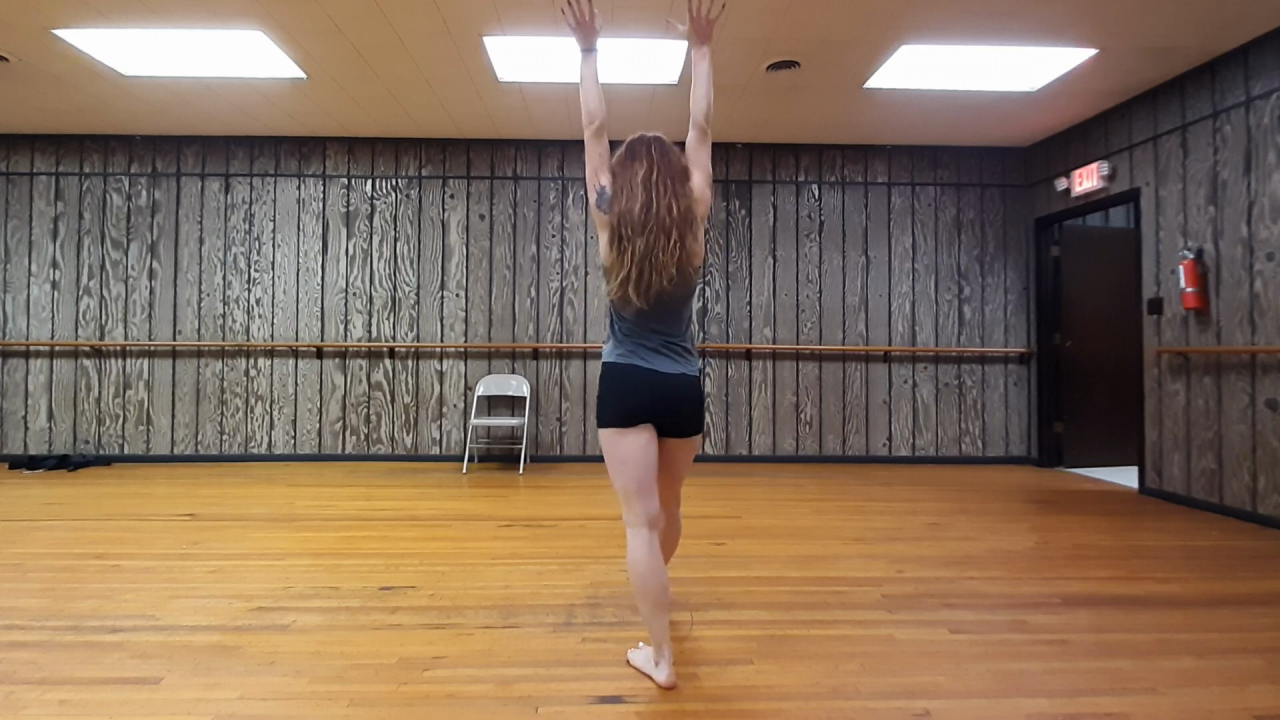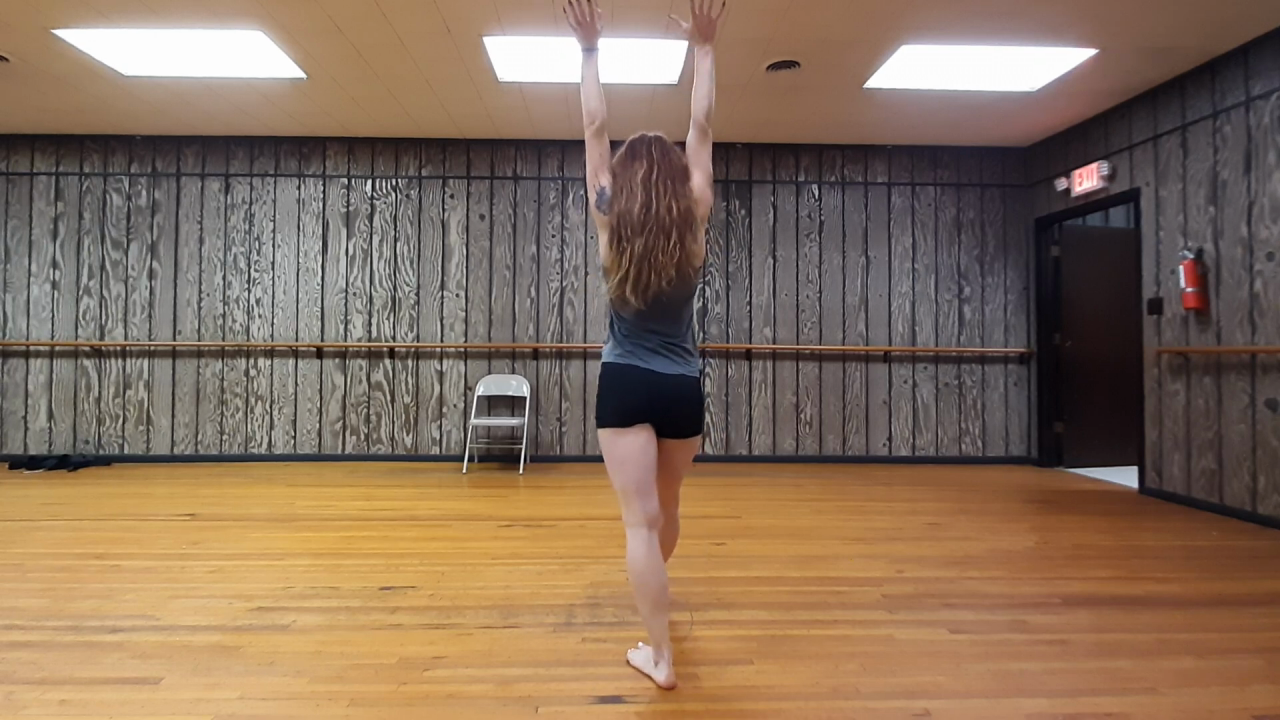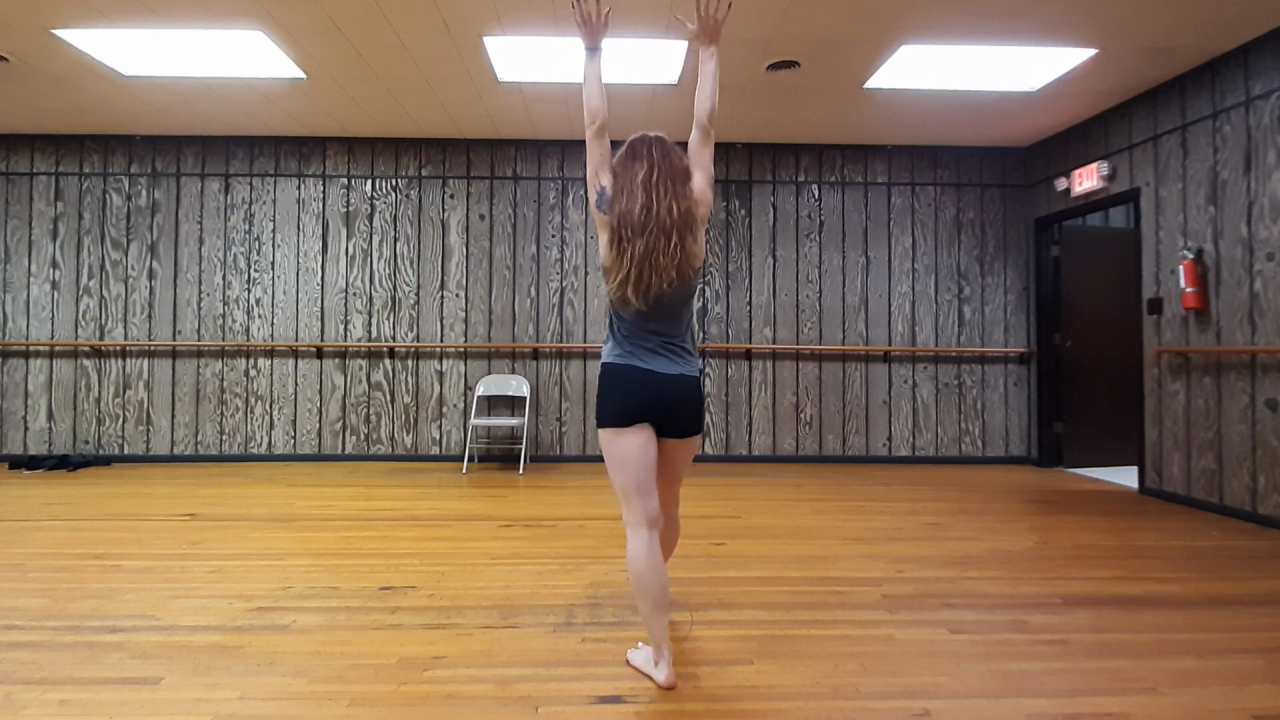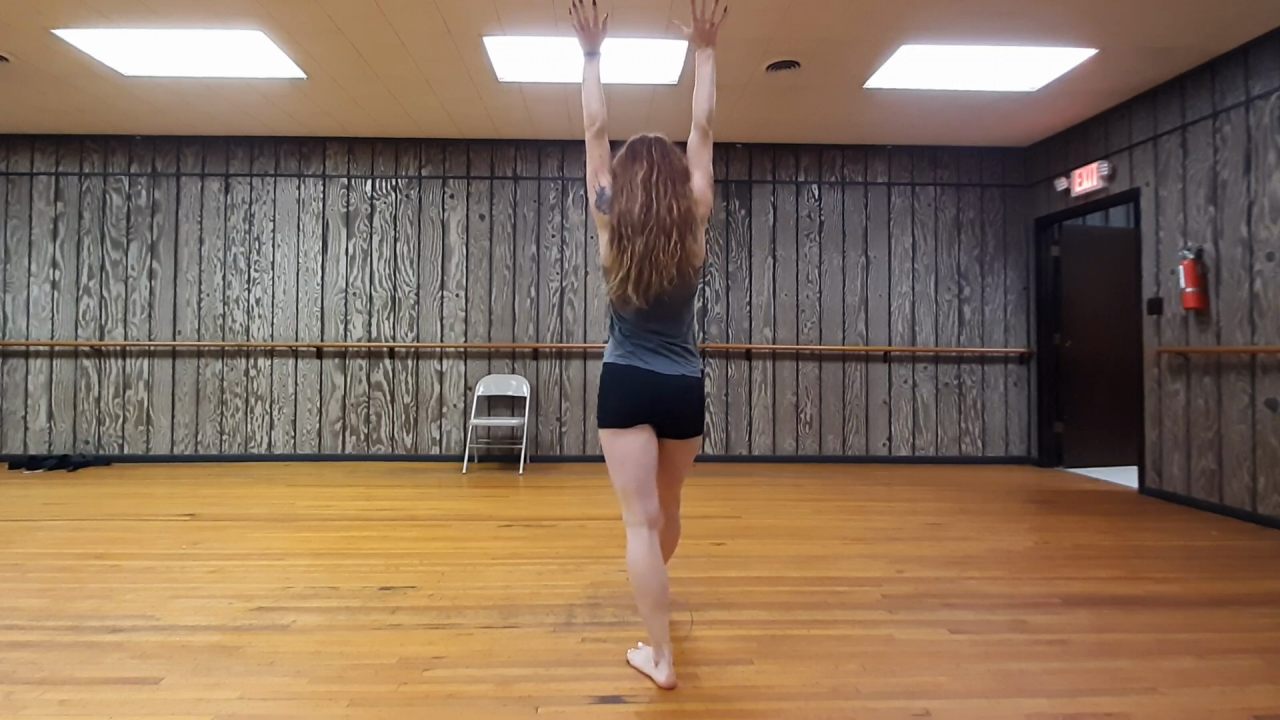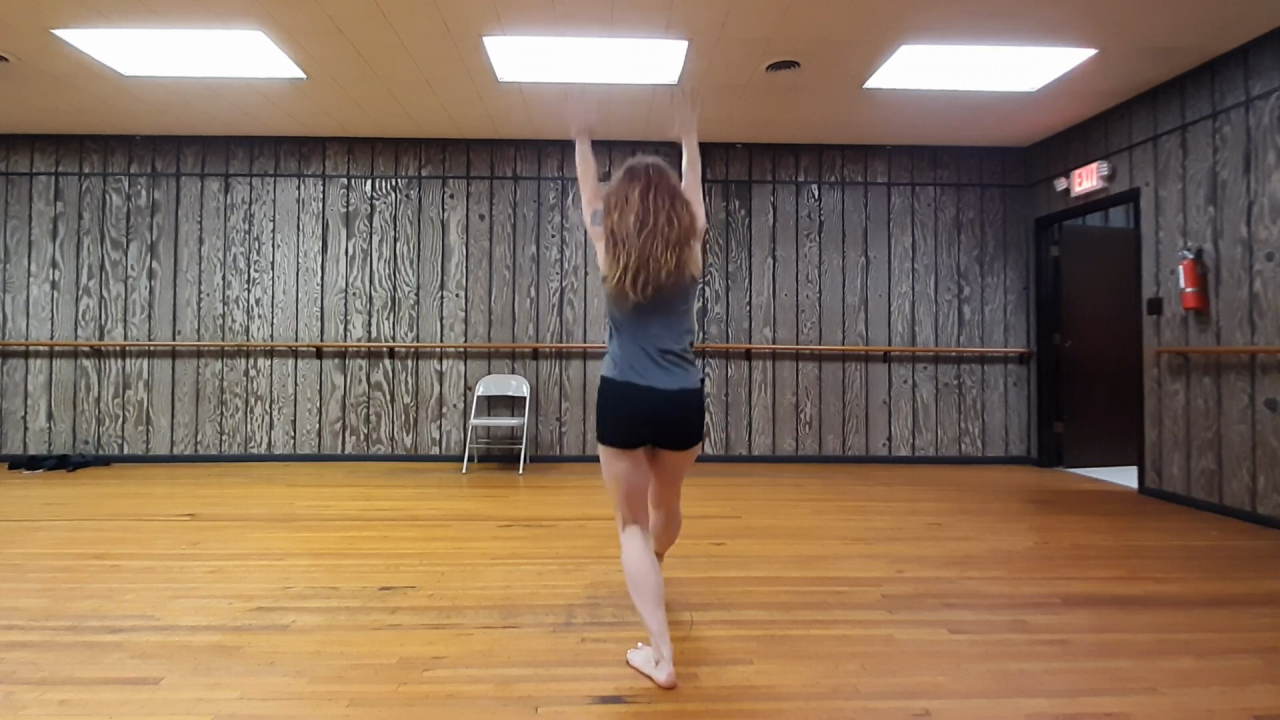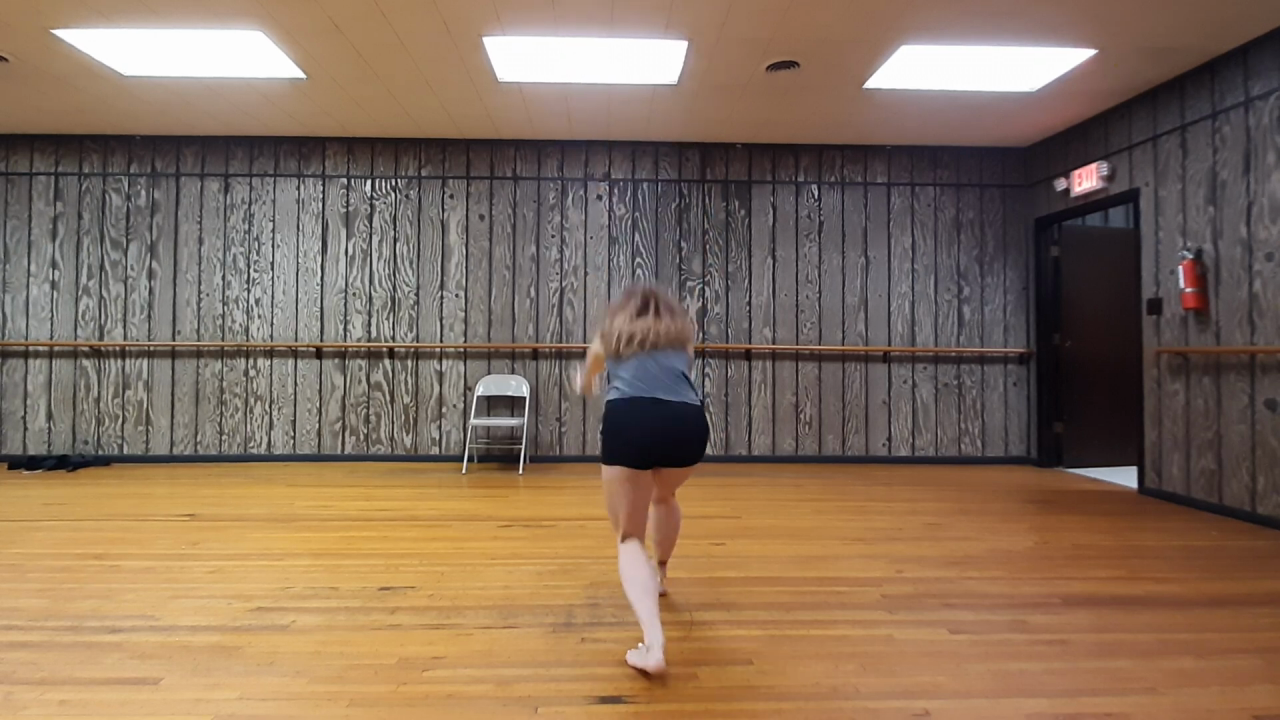
dt=0.4s
person 1, frame 1
left shoulder: (612, 225)
right shoulder: (693, 224)
left elbow: (594, 131)
right elbow: (701, 131)
left hip: (626, 385)
right hip: (684, 387)
left knee: (641, 521)
right knee: (667, 509)
left ankle: (659, 655)
right ankle: (655, 586)
person 1, frame 2
left shoulder: (612, 225)
right shoulder: (693, 225)
left elbow: (595, 131)
right elbow: (702, 131)
left hip: (625, 386)
right hip: (683, 388)
left knee: (641, 521)
right knee: (666, 510)
left ankle: (659, 655)
right ankle: (654, 588)
person 1, frame 3
left shoulder: (610, 227)
right shoulder: (691, 227)
left elbow: (595, 130)
right elbow: (704, 131)
left hip: (625, 387)
right hip: (682, 388)
left knee: (641, 521)
right knee: (666, 510)
left ankle: (660, 656)
right ankle: (654, 589)
person 1, frame 4
left shoulder: (612, 229)
right shoulder: (694, 229)
left elbow: (594, 133)
right elbow: (703, 133)
left hip: (626, 387)
right hip: (684, 390)
left knee: (642, 522)
right knee: (666, 513)
left ankle: (660, 656)
right ankle: (654, 592)
person 1, frame 5
left shoulder: (611, 242)
right shoulder: (690, 244)
left elbow: (588, 192)
right elbow: (693, 190)
left wrist: (583, 146)
right wrist: (689, 148)
left hip: (625, 399)
right hip: (683, 402)
left knee: (634, 526)
right knee: (667, 504)
left ankle: (661, 657)
right ankle: (654, 564)
person 1, frame 6
left shoulder: (613, 333)
right shoulder: (679, 332)
left elbow: (588, 373)
left wrist: (584, 380)
left hip: (629, 418)
right hip: (688, 421)
left knee: (629, 537)
right knee: (665, 499)
left ankle: (653, 643)
right ankle: (658, 573)
